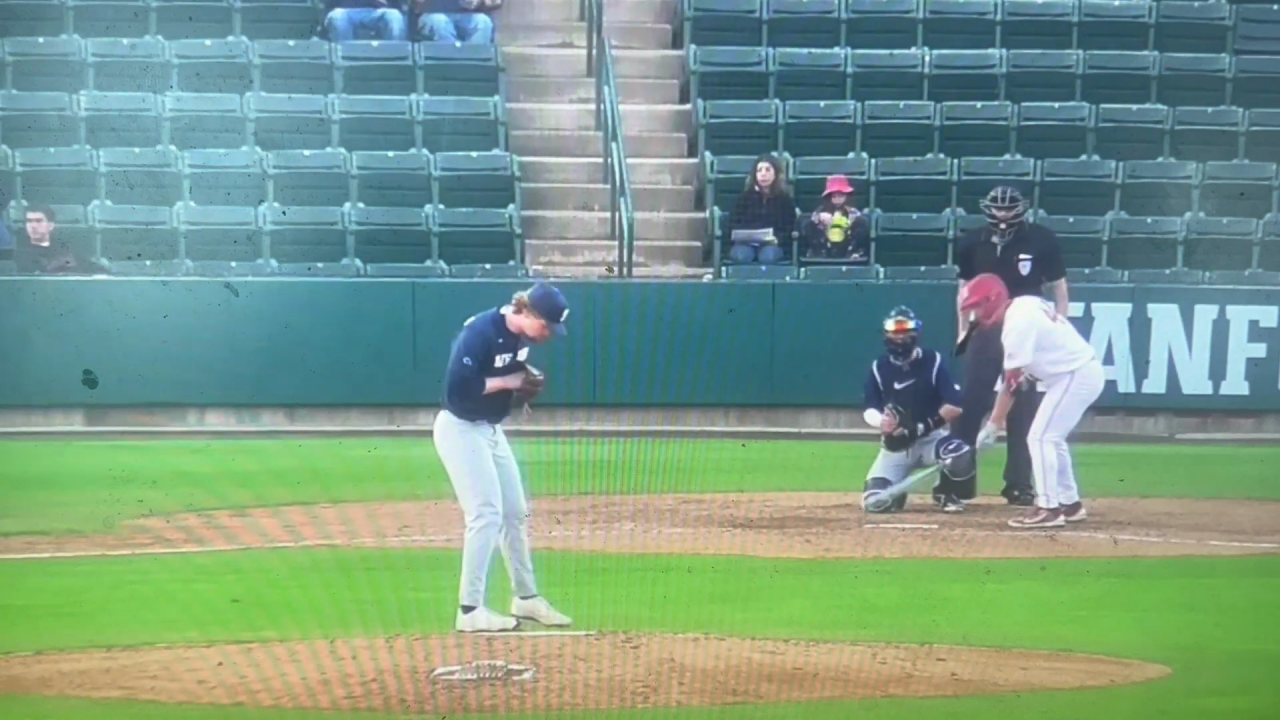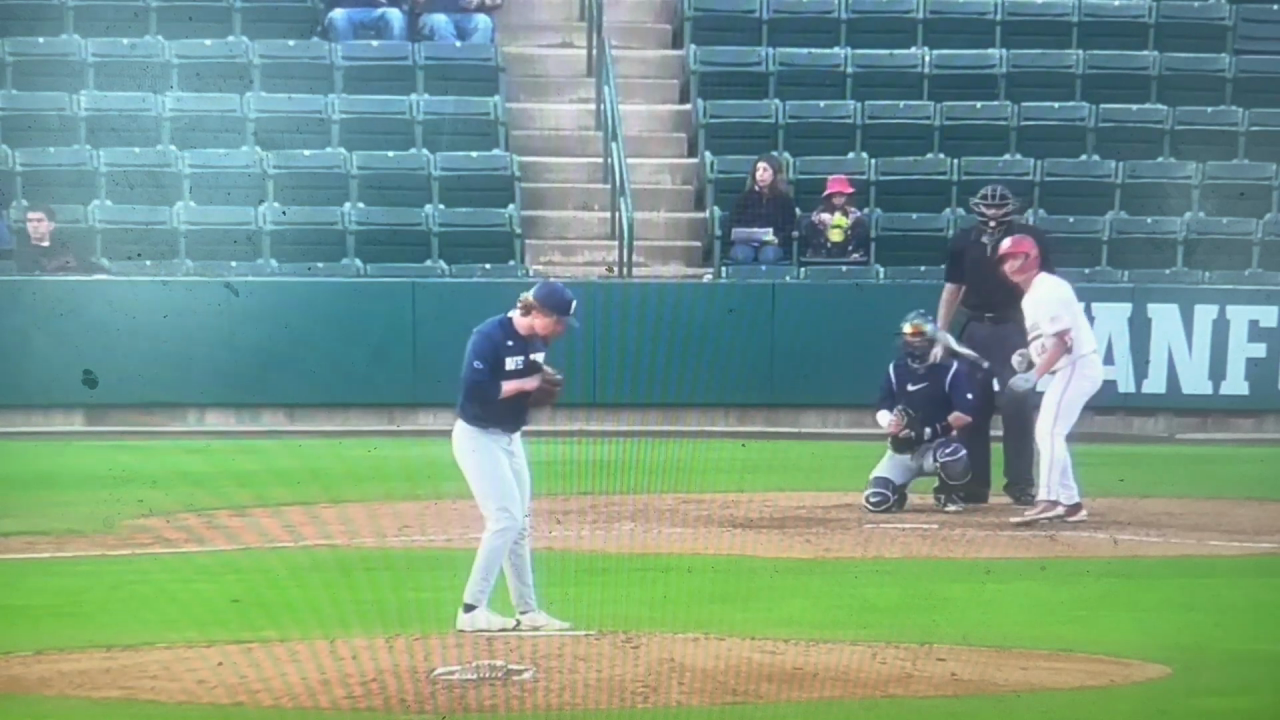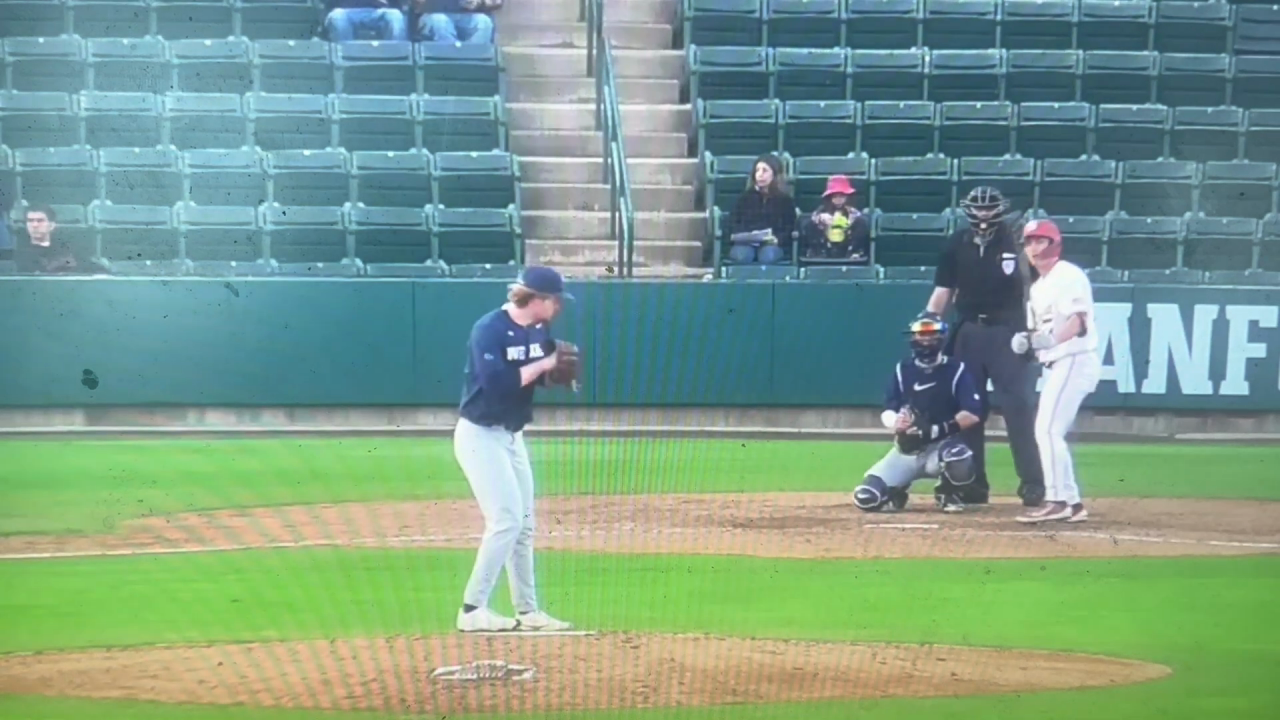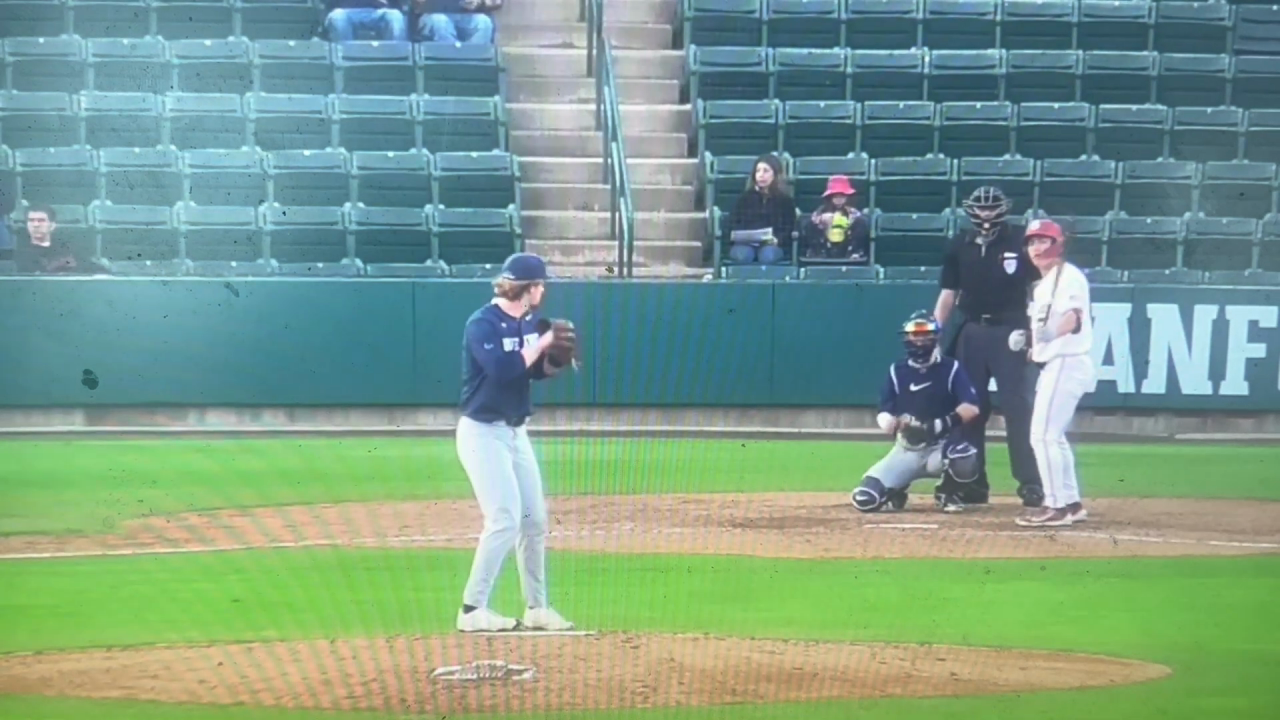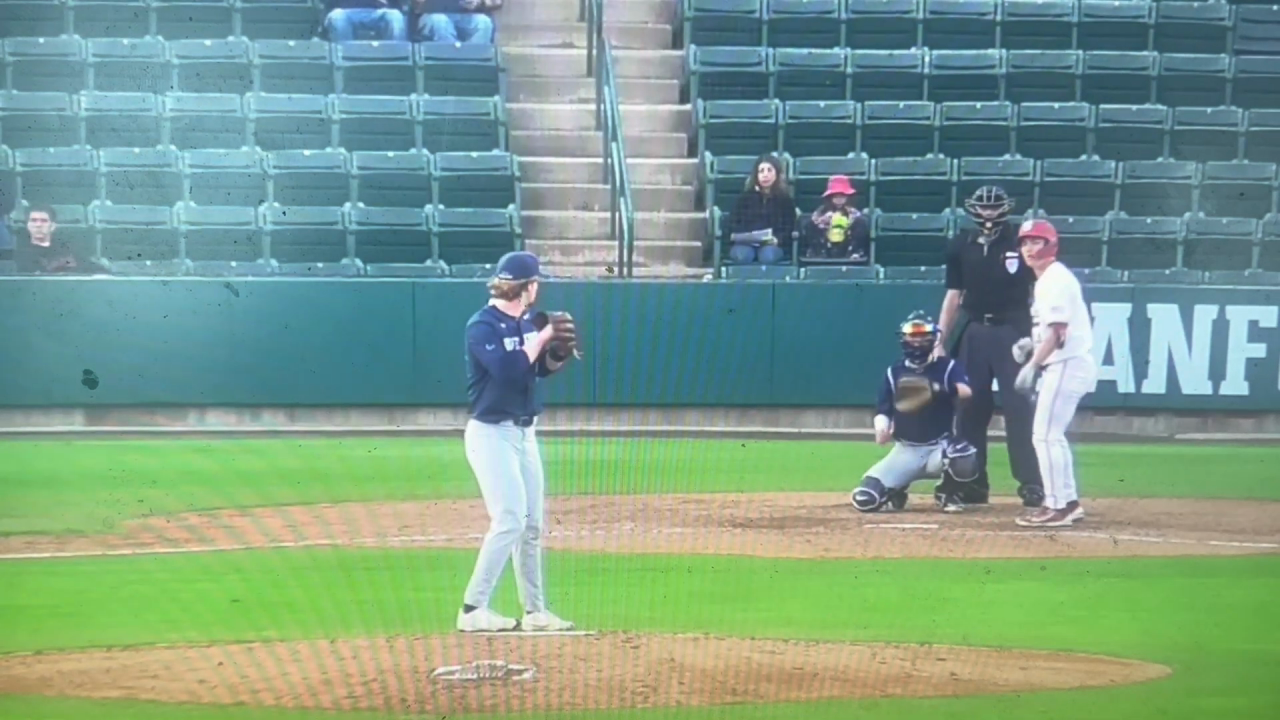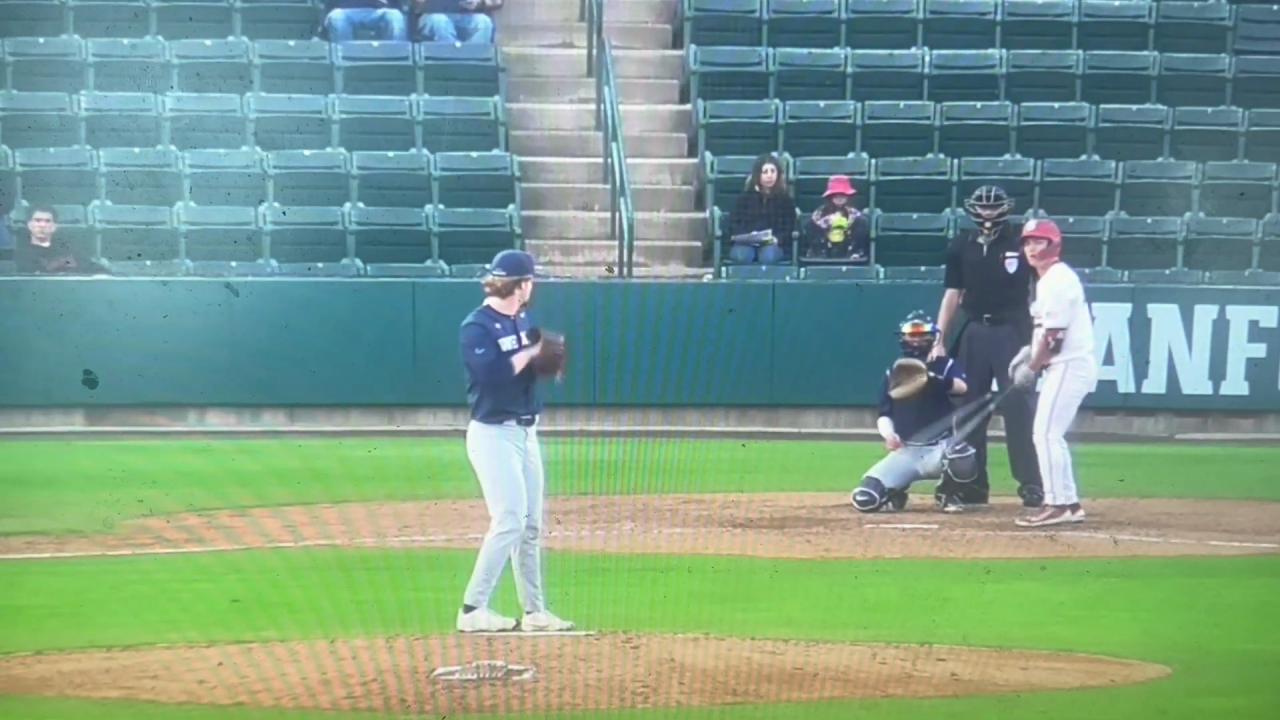
dt=0.3s
person 1, frame 1
left shoulder: (522, 336)
right shoulder: (479, 331)
right elbow: (458, 386)
left wrist: (526, 382)
right wrist: (507, 382)
left hip: (490, 429)
right hip: (460, 429)
left knee: (515, 512)
right knee: (486, 515)
left ankle: (526, 597)
right ankle: (470, 610)
person 1, frame 2
left shoulder: (538, 339)
right shoulder: (489, 337)
right elbow: (474, 392)
left wrist: (545, 386)
right wrist: (524, 384)
left hip: (510, 437)
right hip: (478, 437)
left knee: (519, 526)
right knee: (504, 519)
left ankle: (527, 610)
right ankle: (472, 610)
person 1, frame 3
left shoulder: (539, 330)
right shoulder: (489, 330)
left elbow: (540, 377)
right elbow: (497, 382)
left wrist: (558, 370)
right wrist: (543, 364)
left hip: (512, 436)
right hip: (480, 436)
left knee: (524, 524)
right knee: (506, 521)
left ankle: (528, 610)
right ankle: (473, 610)
person 1, frame 4
left shoulder: (529, 321)
right shoulder: (482, 323)
left elbow: (539, 371)
right elbow: (503, 370)
left wrist: (557, 354)
right wrist: (541, 344)
left hip: (515, 432)
right hip: (483, 433)
left knee: (534, 519)
right knee: (504, 521)
left ankle: (536, 608)
right ankle: (472, 610)
person 1, frame 5
left shoulder: (526, 320)
right shoulder: (482, 325)
left elbow: (544, 367)
right elbow: (507, 369)
left wrist: (560, 346)
right wrist: (541, 337)
left hip: (524, 432)
right hip: (491, 434)
left knee: (532, 524)
right knee: (509, 521)
left ankle: (534, 612)
right ankle: (472, 609)
person 1, frame 6
left shoulder: (522, 319)
right shoulder: (476, 326)
left elbow: (531, 366)
right elbow: (492, 374)
right wrist: (531, 351)
left hip: (525, 432)
right hip: (493, 434)
left knee: (532, 524)
right knee: (509, 521)
left ankle: (534, 611)
right ankle: (472, 609)
person 2, frame 1
left shoulder: (1042, 241)
right shoulder: (973, 242)
left elbow: (1058, 287)
right wrist: (963, 327)
right hip: (985, 330)
left knee: (1023, 408)
right knee: (969, 404)
left ankle: (1018, 485)
right ankle: (961, 480)
person 2, frame 2
left shoulder: (1030, 239)
right shoulder: (963, 242)
right elbow: (952, 291)
right wrist: (939, 336)
left hip: (1013, 330)
right hip: (974, 330)
left knee: (1018, 405)
left ankle: (1020, 483)
right ankle: (974, 484)
person 2, frame 3
left shoulder: (1018, 241)
right shoulder: (955, 245)
right elbow: (942, 293)
left hip: (1007, 332)
right hip: (968, 332)
left knee: (1018, 406)
left ankle: (1033, 483)
right ankle: (972, 485)
person 2, frame 4
left shoulder: (1021, 242)
right shoulder: (959, 245)
right elbow: (948, 295)
left hip: (1010, 331)
right hip: (971, 333)
left knee: (1018, 408)
left ankle: (1032, 484)
right ankle: (971, 484)
person 2, frame 5
left shoulder: (1022, 241)
right shoulder: (961, 245)
right elbow: (953, 295)
right wrist: (940, 340)
left hip: (1013, 331)
right hip: (974, 332)
left knee: (1019, 407)
right knee: (971, 408)
left ankle: (1032, 484)
right ankle: (971, 484)
person 2, frame 6
left shoulder: (1022, 241)
right shoulder: (961, 246)
right elbow: (953, 294)
right wrist: (939, 339)
left hip: (1012, 332)
right hip: (974, 332)
left knee: (1019, 408)
left ankle: (1031, 485)
right ankle: (970, 485)
person 3, frame 1
left shoulder: (1017, 323)
right shoulder: (1027, 304)
left elbow: (1013, 381)
left wrist: (991, 425)
right wrist: (1028, 372)
left hip: (1078, 376)
right hip: (1081, 372)
left knee: (1040, 438)
right knee: (1052, 438)
left ankle: (1048, 508)
right ankle: (1070, 504)
person 3, frame 2
left shoulder: (1048, 290)
right shoulder: (1033, 293)
left elbow: (1063, 341)
left wrist: (1034, 376)
right wrist: (1028, 354)
left hip: (1078, 366)
right hip: (1073, 367)
left knee: (1049, 431)
right knee: (1049, 433)
left ankle: (1049, 500)
right ankle: (1070, 503)
person 3, frame 3
left shoulder: (1069, 276)
right shoulder: (1037, 286)
left elbow: (1080, 321)
left wrist: (1054, 339)
right wrist: (1026, 339)
left hip: (1075, 362)
right hip: (1058, 365)
left knee: (1047, 430)
right knee: (1053, 433)
left ankle: (1057, 502)
right ankle: (1072, 503)
person 3, frame 4
left shoulder: (1067, 276)
right shoulder: (1042, 285)
left elbow: (1075, 318)
left wrist: (1054, 332)
right wrist: (1026, 338)
left hip: (1067, 364)
right hip: (1056, 366)
left knee: (1043, 435)
right knee: (1054, 436)
left ankle: (1057, 507)
right ankle: (1071, 502)
person 3, frame 5
left shoulder: (1056, 279)
right shoulder: (1046, 280)
left elbow: (1058, 332)
left wrist: (1031, 367)
right wrist: (1030, 341)
left hip: (1068, 365)
right hip: (1066, 365)
left knee: (1044, 434)
right knee: (1053, 434)
left ankle: (1056, 508)
right ankle: (1069, 502)
person 3, frame 6
left shoulder: (1057, 281)
right shoulder: (1051, 279)
left elbow: (1054, 338)
left wrist: (1030, 369)
right wrist: (1030, 351)
left hip: (1070, 366)
right hip: (1067, 366)
left knee: (1046, 433)
right knee: (1052, 435)
left ankle: (1056, 504)
right ankle: (1069, 503)
person 4, frame 1
left shoulder: (933, 362)
right shoulder: (879, 367)
left elbow: (955, 406)
right elbow: (869, 411)
left wrist: (921, 428)
right wrist: (881, 421)
left hip: (930, 438)
right hip: (896, 446)
left knee: (959, 455)
right knee: (875, 501)
left ankle: (947, 494)
right ankle: (896, 486)
person 4, frame 2
left shoulder: (949, 369)
right shoulder: (896, 369)
left elbow: (965, 414)
right elbow: (882, 411)
left wrist: (928, 432)
right wrist: (890, 423)
left hip: (936, 445)
right hip: (903, 450)
left knee: (955, 459)
right knee: (876, 501)
left ankle: (948, 494)
right ankle: (897, 489)
person 4, frame 3
left shoulder: (956, 370)
right shoulder: (902, 370)
left elbow: (972, 414)
right elbow: (887, 412)
left wrist: (935, 431)
right wrist: (896, 422)
left hip: (939, 447)
right hip: (906, 450)
left knee: (961, 462)
right knee: (866, 498)
left ankle: (948, 495)
right ankle: (897, 490)
person 4, frame 4
left shoulder: (951, 368)
right shoulder: (896, 371)
left elbow: (971, 407)
right elbow: (883, 413)
left wrist: (940, 425)
right wrist: (889, 424)
left hip: (940, 447)
right hip: (905, 450)
left knee: (966, 460)
right knee: (865, 500)
right ankle: (896, 491)
person 4, frame 5
left shoulder: (947, 366)
right shoulder: (894, 372)
left elbow: (966, 391)
right elbow: (883, 412)
left wrist: (939, 390)
right wrist: (882, 429)
left hip: (939, 447)
right hip: (905, 450)
left knee: (965, 459)
right knee: (864, 499)
right ankle: (896, 492)
person 4, frame 6
left shoulder: (946, 366)
right shoulder: (894, 373)
left elbow: (961, 387)
right elbow: (884, 414)
left wrist: (935, 380)
right wrist: (889, 434)
left hip: (938, 447)
right hip: (905, 452)
left knee: (964, 461)
right knee: (865, 500)
right ankle: (896, 491)
